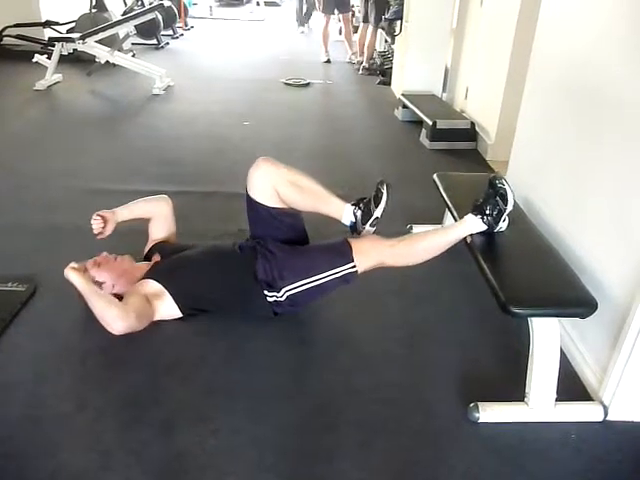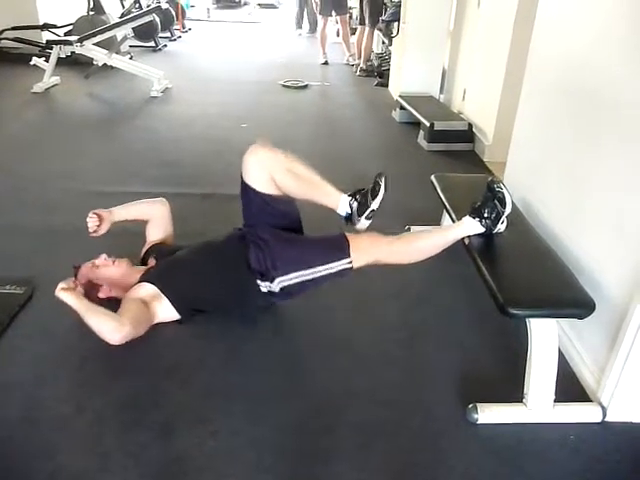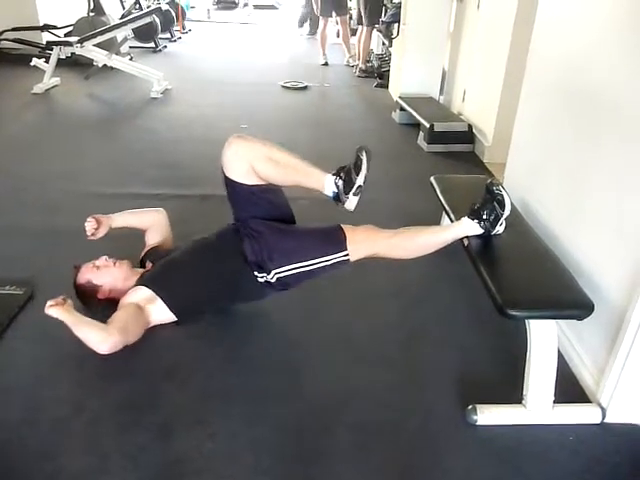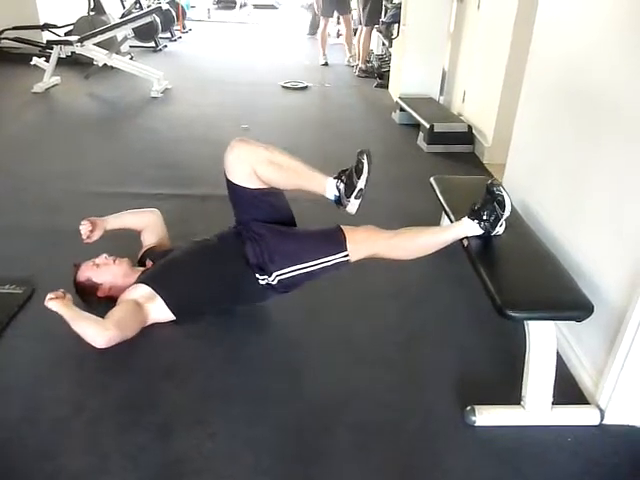
dt=0.3s
person 1, frame 1
left shoulder: (156, 254)
right shoulder: (145, 296)
left elbow: (162, 203)
right elbow: (120, 322)
left wrist: (114, 215)
right wrist: (81, 282)
left hip: (264, 250)
right hip: (274, 283)
left knee: (264, 172)
right knee: (378, 250)
left ankle: (352, 215)
right ankle: (475, 222)
person 1, frame 2
left shoulder: (152, 254)
right shoulder: (139, 301)
left elbow: (161, 206)
right elbow: (118, 332)
left wrist: (110, 215)
right wrist: (76, 301)
left hip: (258, 243)
right hip: (267, 270)
left knee: (260, 156)
right knee: (374, 246)
left ankle: (348, 206)
right ankle: (473, 224)
person 1, frame 3
left shoulder: (151, 258)
right shoulder: (137, 303)
left elbow: (158, 215)
right elbow: (108, 341)
left wrist: (108, 220)
right wrist: (66, 314)
left hip: (252, 235)
right hip: (264, 262)
left knee: (239, 148)
right knee: (369, 238)
left ankle: (335, 186)
right ankle: (471, 225)
person 1, frame 4
left shoulder: (150, 257)
right shoulder: (137, 301)
left elbow: (152, 216)
right elbow: (104, 335)
left wrist: (102, 224)
right wrist: (64, 307)
left hip: (255, 238)
right hip: (264, 265)
left knee: (240, 152)
right knee: (370, 240)
left ankle: (338, 189)
right ankle: (472, 225)
